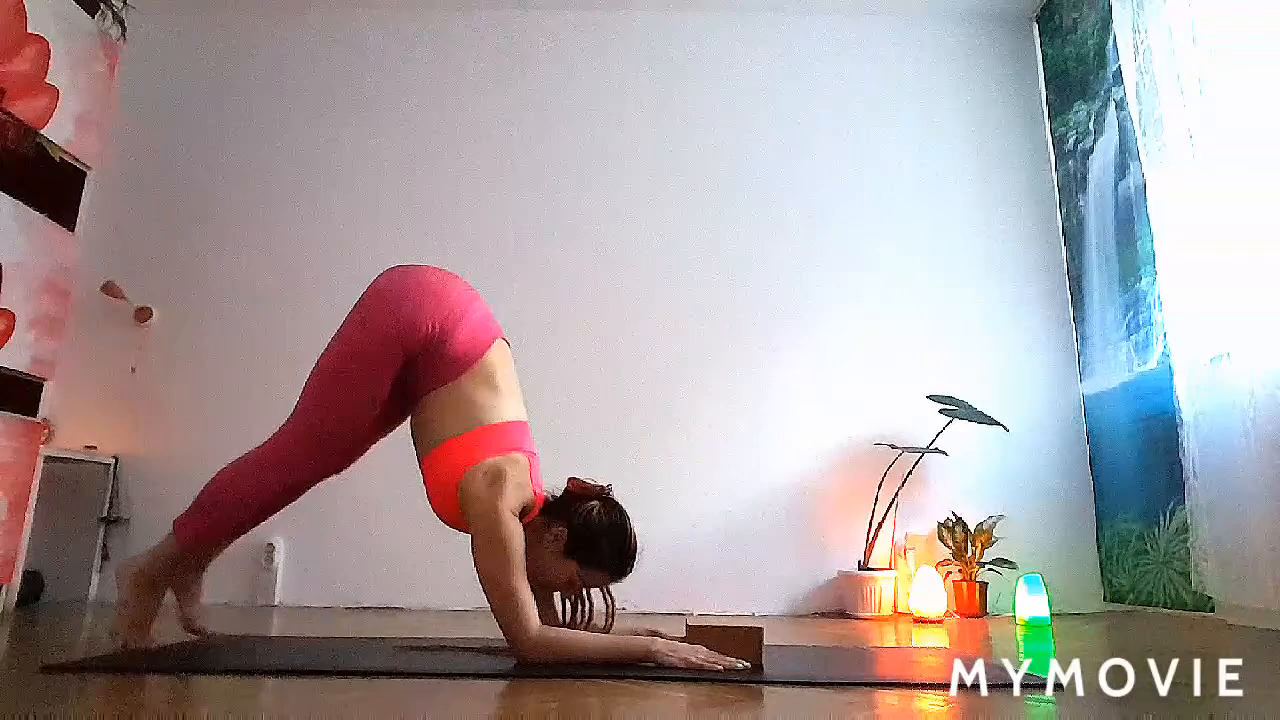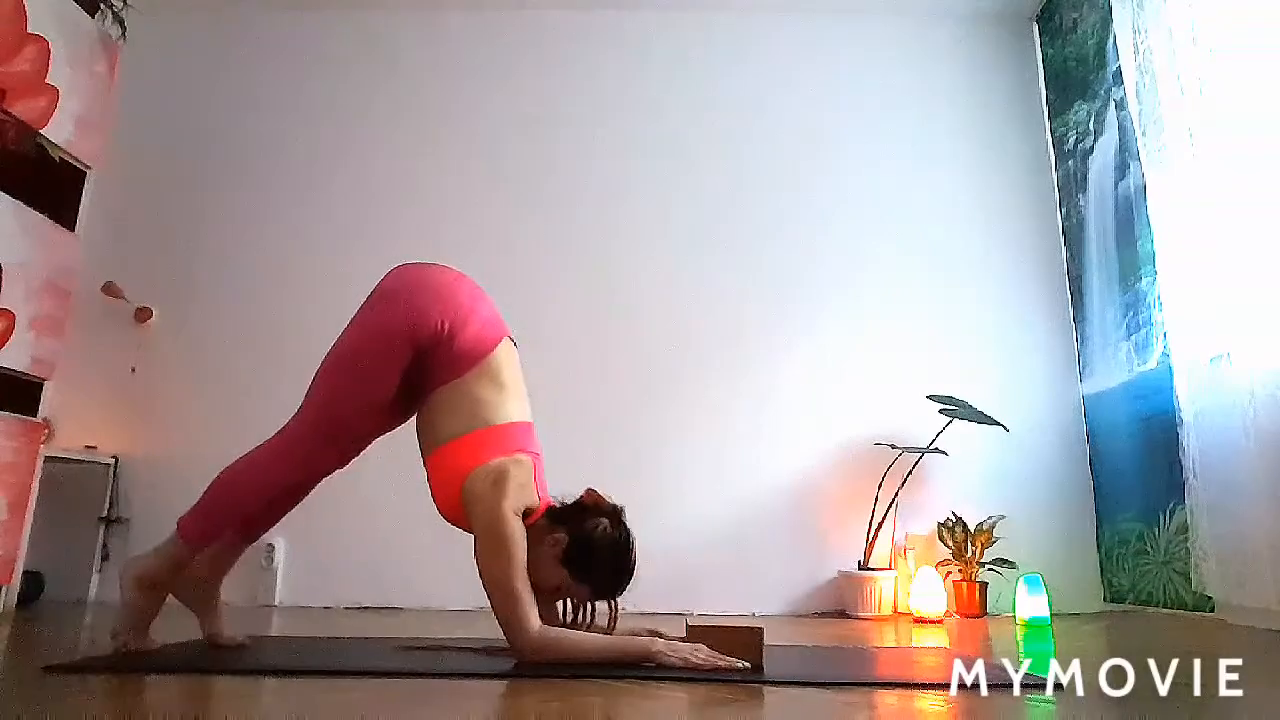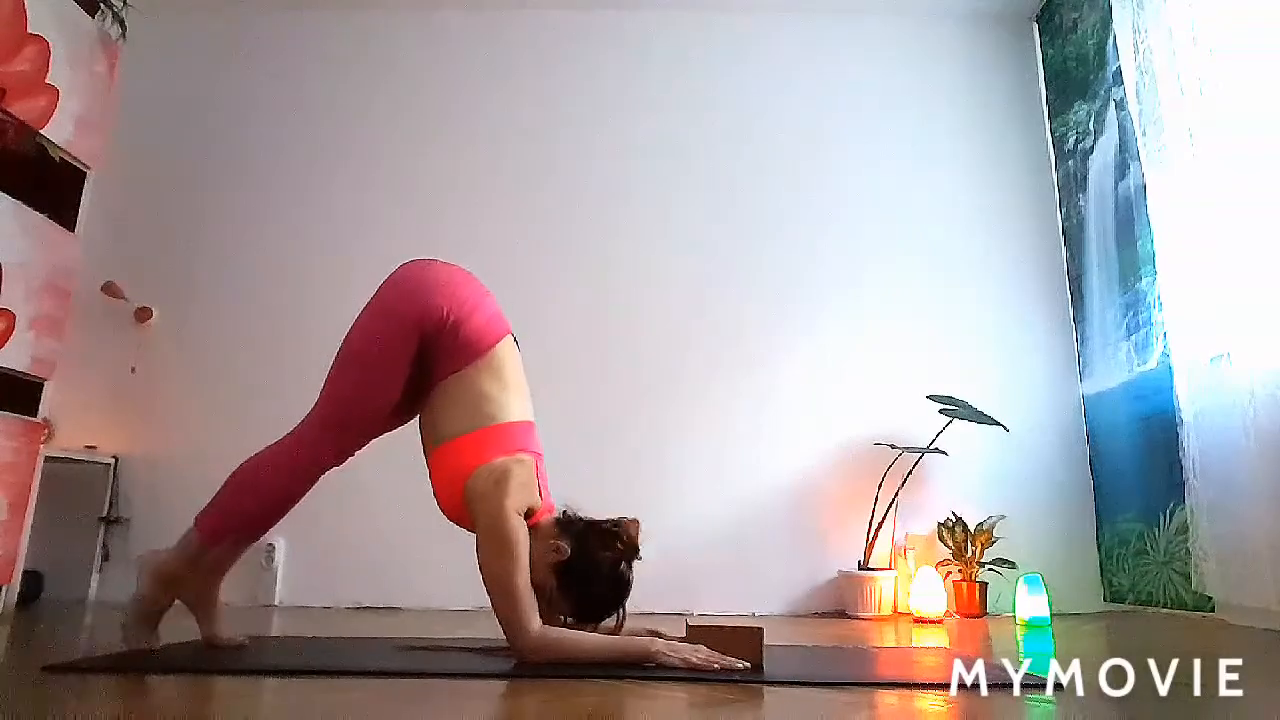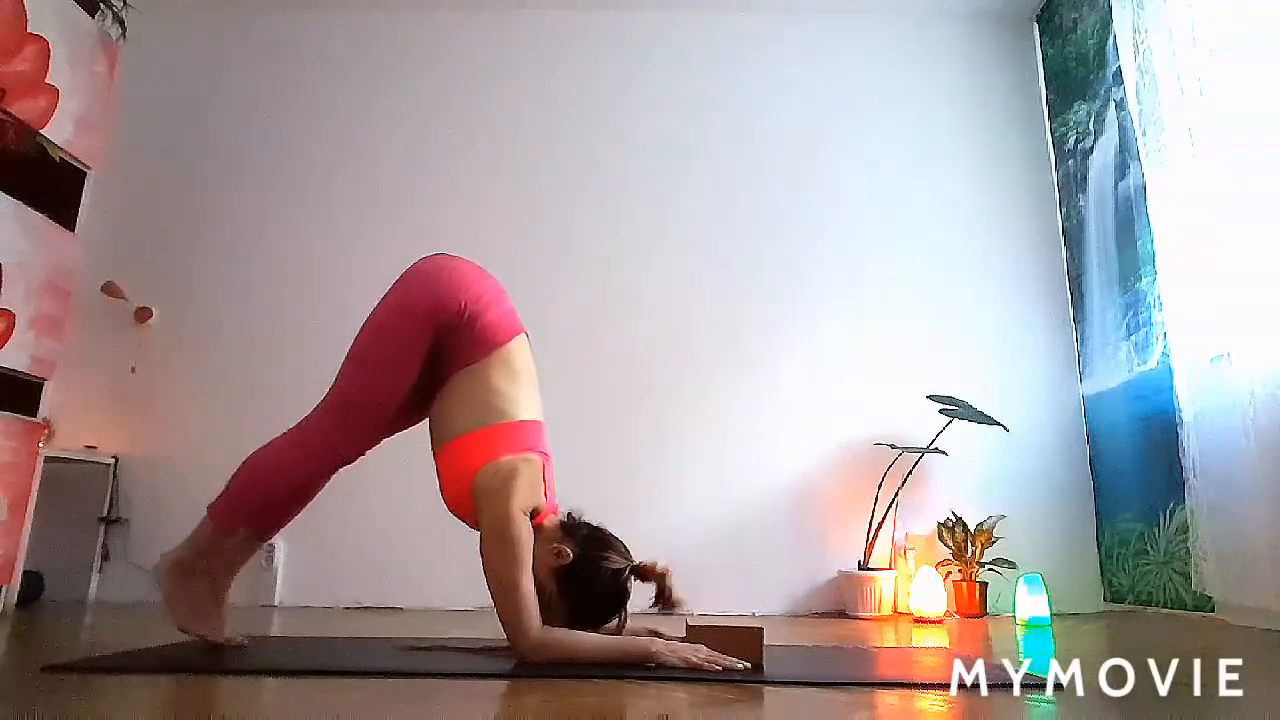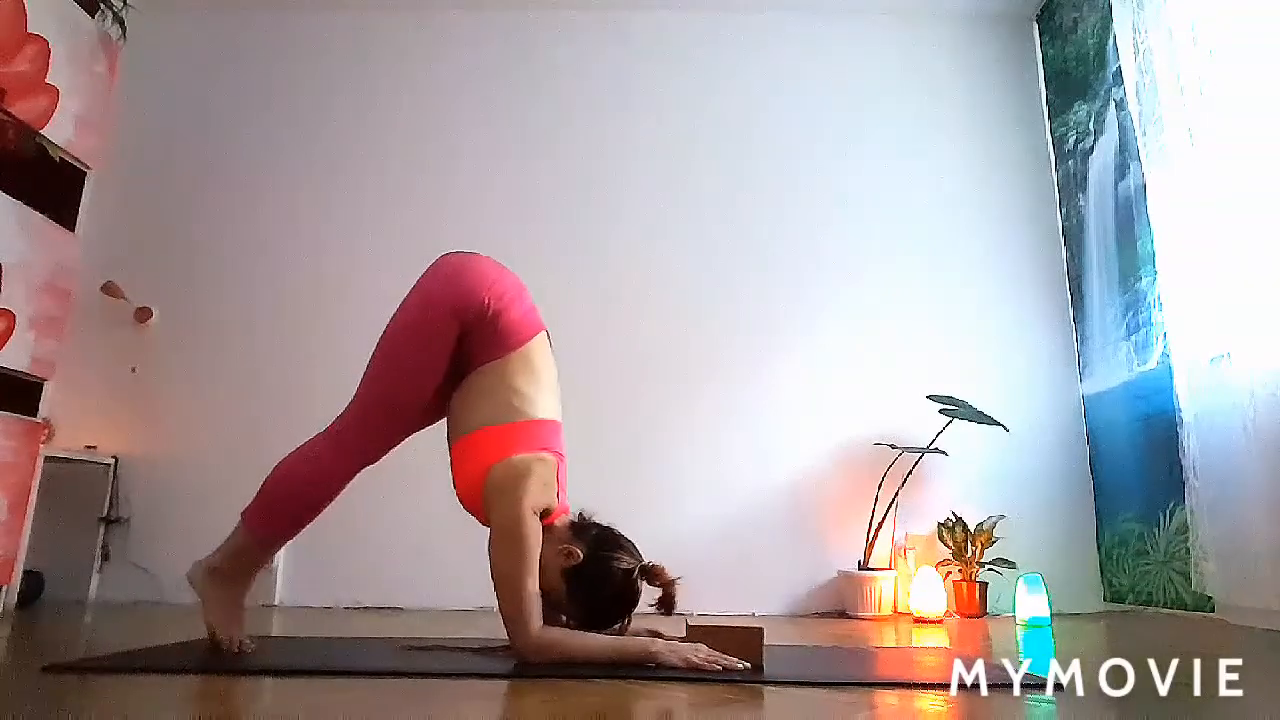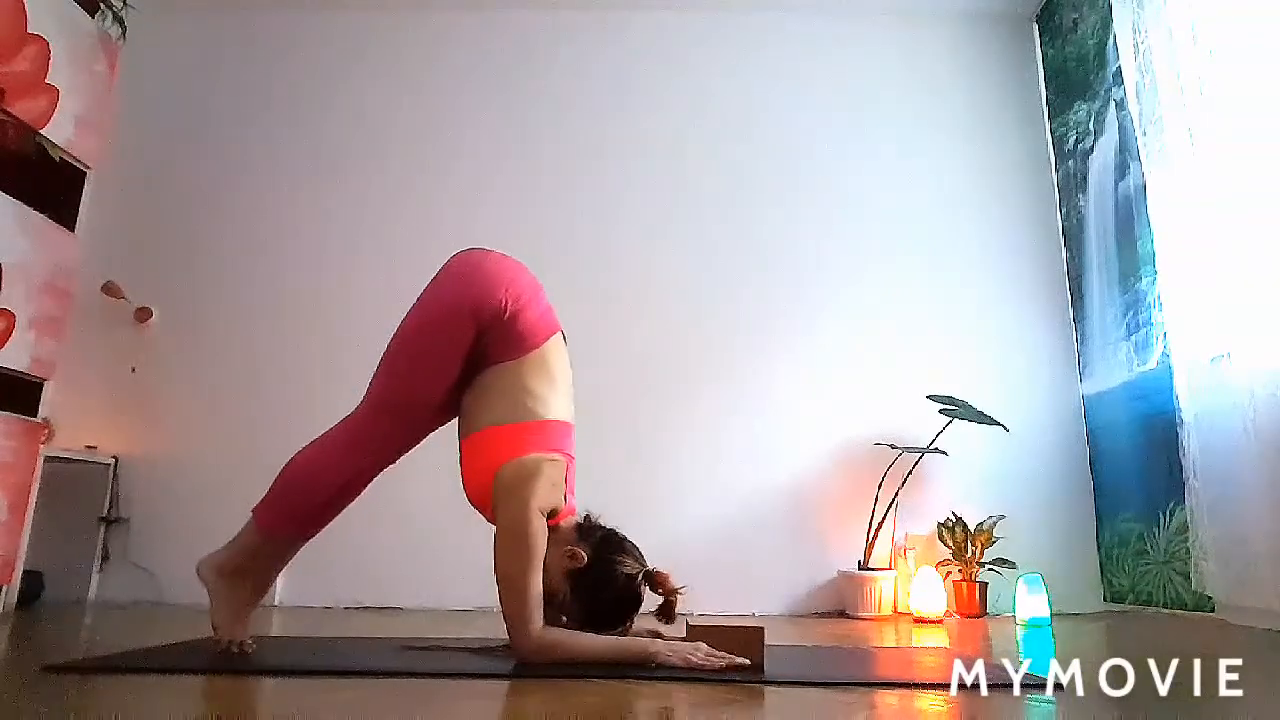
dt=0.3s
person 1, frame 1
left shoulder: (526, 503)
right shoulder: (498, 500)
left elbow: (534, 625)
right elbow: (527, 641)
left wrist: (621, 634)
right wrist: (647, 647)
left hip: (434, 322)
right hip: (412, 312)
left knee: (318, 459)
right knee: (298, 453)
left ankle: (188, 565)
right ankle: (154, 569)
person 1, frame 2
left shoulder: (528, 505)
right shoulder: (503, 500)
left elbow: (537, 624)
right elbow: (528, 641)
left wrist: (627, 637)
right wrist: (647, 647)
left hip: (441, 323)
right hip: (421, 308)
left knee: (321, 455)
right knee: (304, 450)
left ankle: (204, 576)
right ankle: (159, 568)
person 1, frame 3
right shoulder: (505, 499)
right elbow: (529, 641)
left wrist: (613, 632)
right wrist: (647, 648)
left hip: (443, 330)
right hip: (429, 308)
left knee: (321, 451)
right knee: (318, 444)
left ankle: (203, 577)
right ankle: (174, 565)
person 1, frame 4
right shoulder: (510, 497)
right elbow: (529, 642)
left wrist: (623, 633)
right wrist: (646, 648)
left hip: (459, 322)
right hip: (443, 299)
left knee: (334, 447)
right knee: (328, 437)
left ankle: (213, 572)
right ankle: (190, 559)
person 1, frame 5
right shoulder: (522, 497)
right elbow: (529, 641)
left wrist: (628, 634)
right wrist: (648, 649)
left hip: (482, 325)
left knee: (360, 446)
right knee: (356, 439)
left ankle: (237, 573)
right ankle: (224, 567)
person 1, frame 6
right shoulder: (530, 498)
right elbow: (529, 642)
left wrist: (629, 635)
right wrist: (647, 649)
left hip: (496, 316)
left knee: (373, 447)
right knee: (368, 439)
left ankle: (253, 571)
right ankle: (235, 563)
